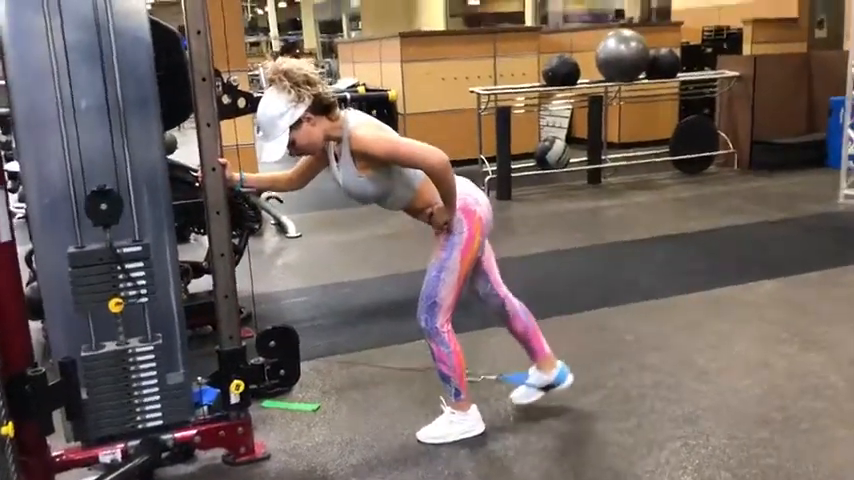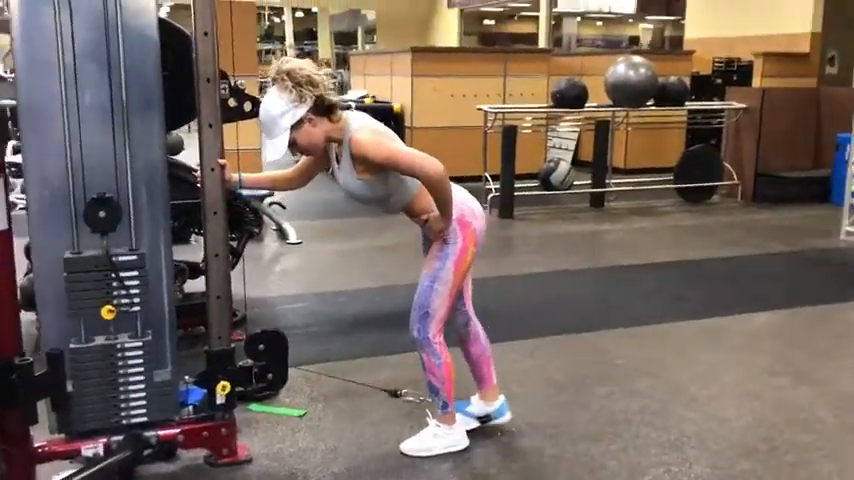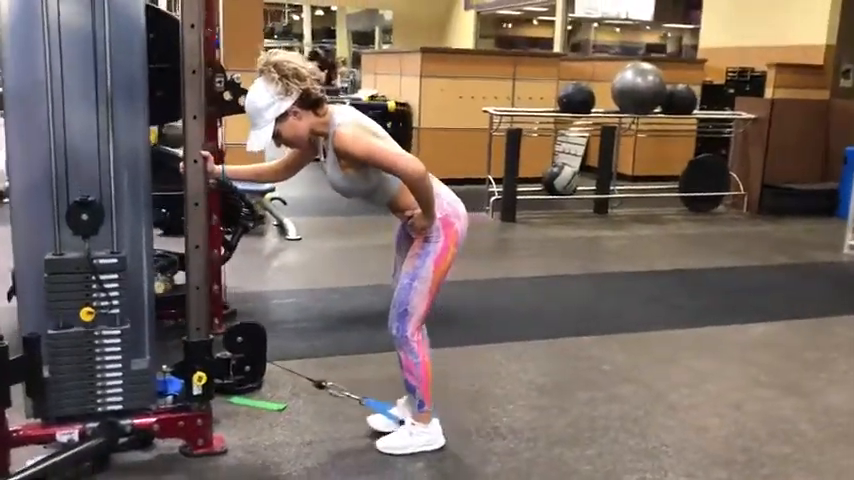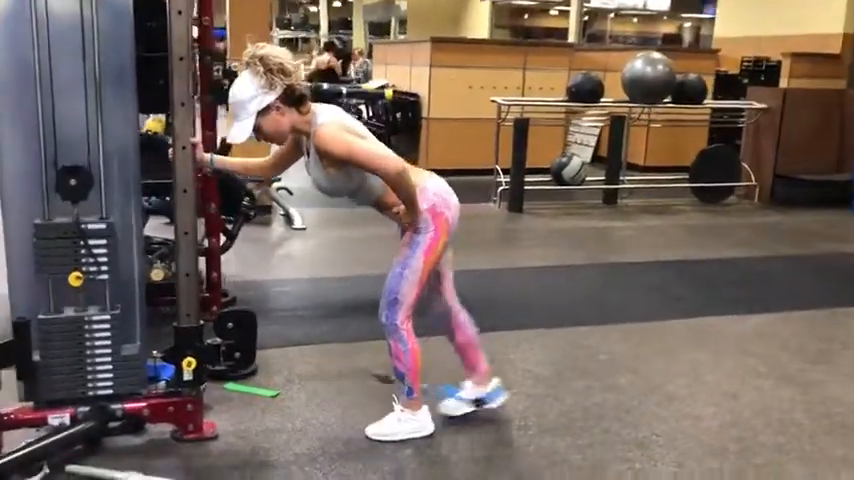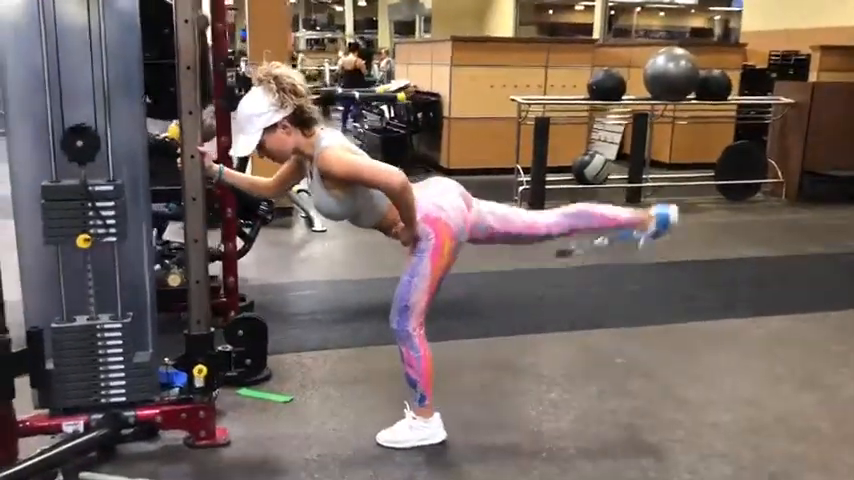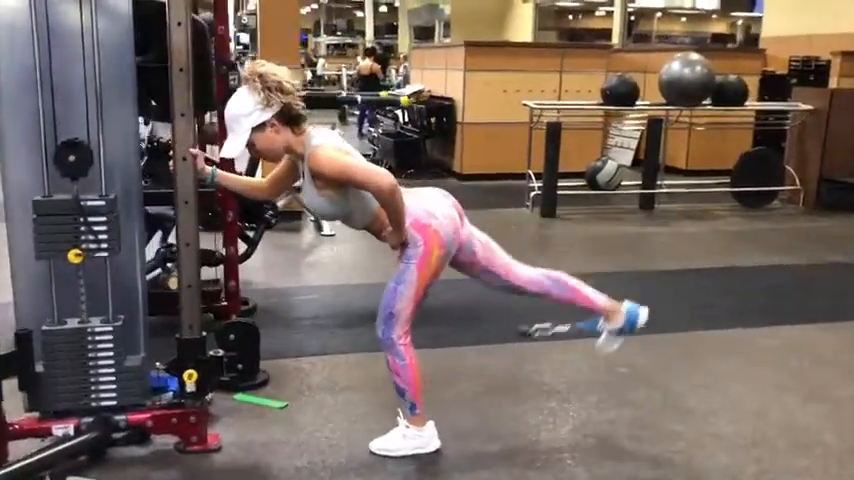
dt=0.4s
person 1, frame 1
left shoulder: (359, 135)
right shoulder: (331, 140)
left elbow: (436, 160)
right elbow: (293, 180)
left wrist: (448, 209)
right wrist: (236, 179)
left hip: (462, 212)
right hip: (457, 212)
left knee: (433, 319)
right knee: (494, 295)
left ankle: (463, 414)
right ankle: (547, 369)
person 1, frame 2
left shoulder: (360, 139)
right shoulder: (332, 142)
left elbow: (434, 170)
right elbow: (295, 178)
left wrist: (443, 219)
right wrist: (235, 179)
left hip: (456, 222)
right hip: (440, 222)
left knee: (425, 328)
right knee: (458, 316)
left ankle: (448, 428)
right ankle: (489, 400)
person 1, frame 3
left shoulder: (345, 134)
right shoulder: (319, 133)
left elbow: (415, 170)
right elbow: (279, 171)
left wrist: (428, 218)
right wrist: (218, 171)
left hip: (438, 219)
right hip: (418, 218)
left knee: (404, 325)
right knee: (408, 320)
left ankle: (424, 427)
right ankle: (411, 405)
person 1, frame 4
left shoulder: (323, 131)
right shoulder: (304, 128)
left elbow: (396, 168)
right elbow: (269, 168)
left wrist: (413, 213)
right wrist: (208, 161)
left hip: (429, 206)
right hip: (423, 205)
left knee: (393, 315)
right knee: (442, 299)
left ankle: (413, 414)
right ankle: (482, 382)
person 1, frame 5
left shoulder: (328, 156)
right shoulder: (307, 153)
left elbow: (396, 181)
right elbow: (272, 189)
left wrist: (409, 229)
right wrist: (220, 172)
left hip: (436, 221)
right hip: (443, 202)
left knee: (406, 325)
right knee: (550, 223)
left ankle: (424, 421)
right ankle: (645, 218)
person 1, frame 6
left shoulder: (318, 153)
right shoulder: (300, 151)
left elbow: (385, 184)
right elbow: (267, 189)
left wrist: (397, 232)
right wrist: (211, 173)
left hip: (426, 228)
right hip: (434, 213)
left knee: (392, 332)
right knee: (521, 277)
left ankle: (418, 430)
right ankle: (616, 314)
